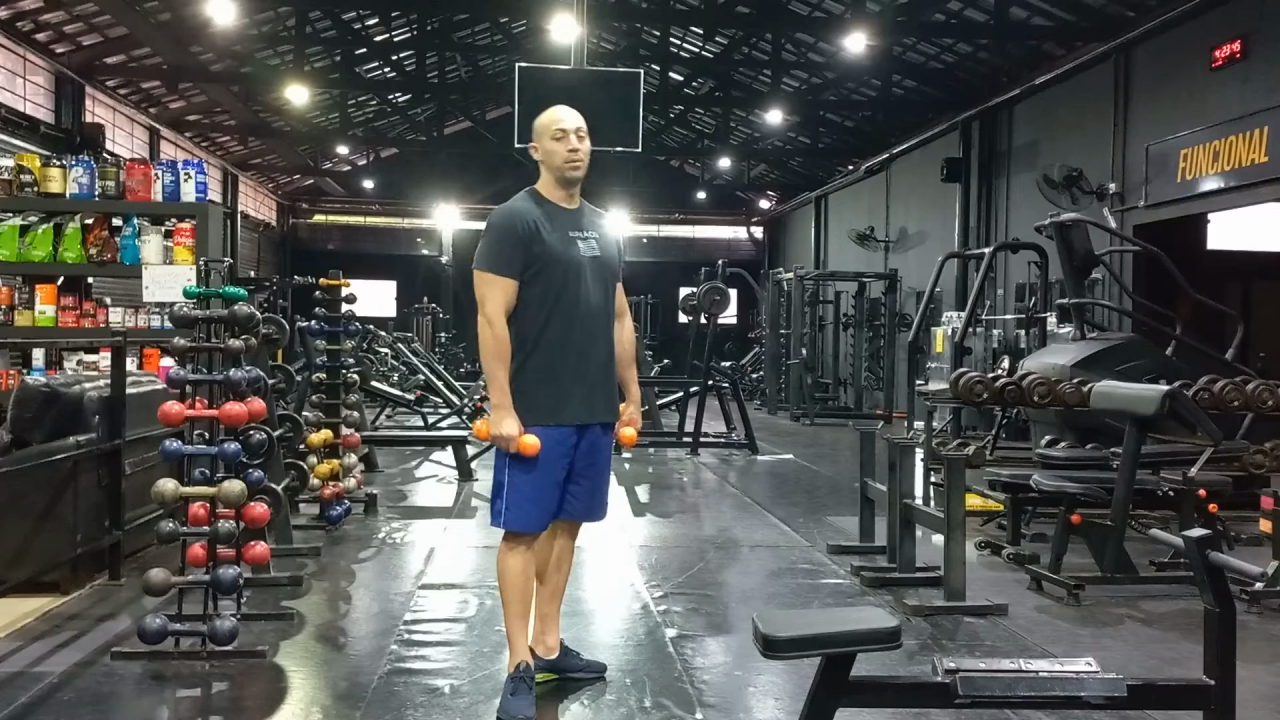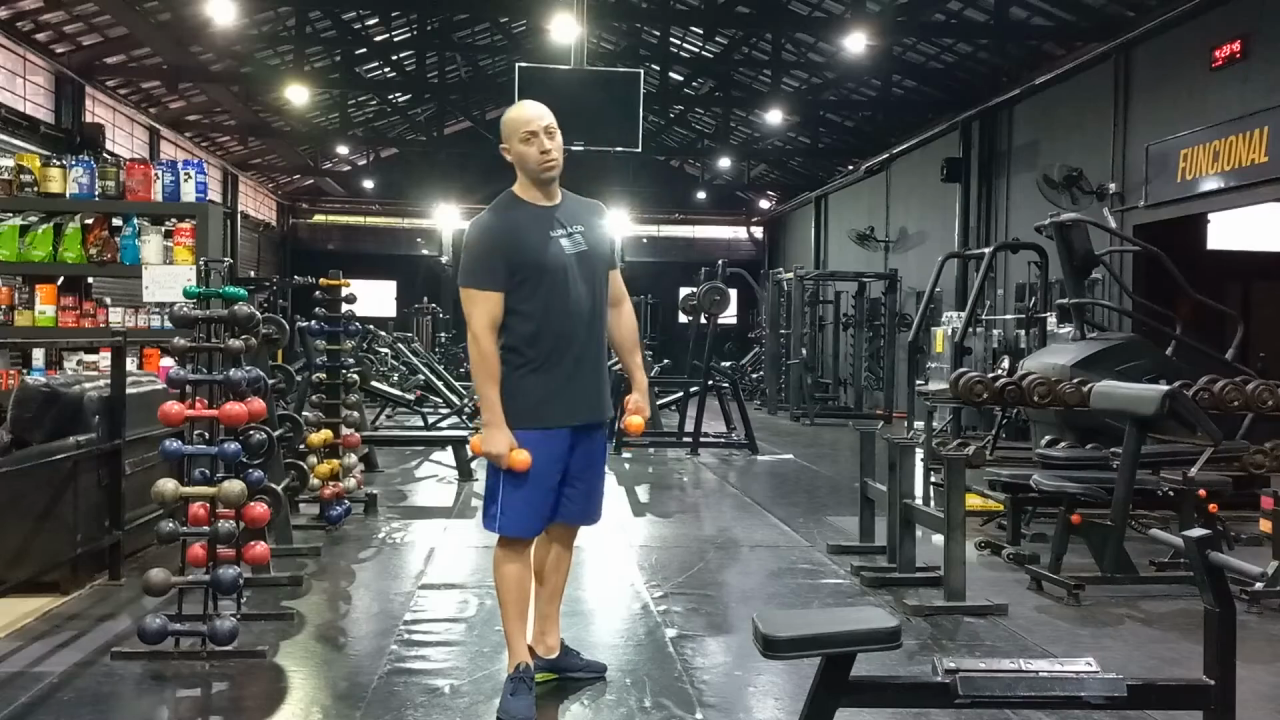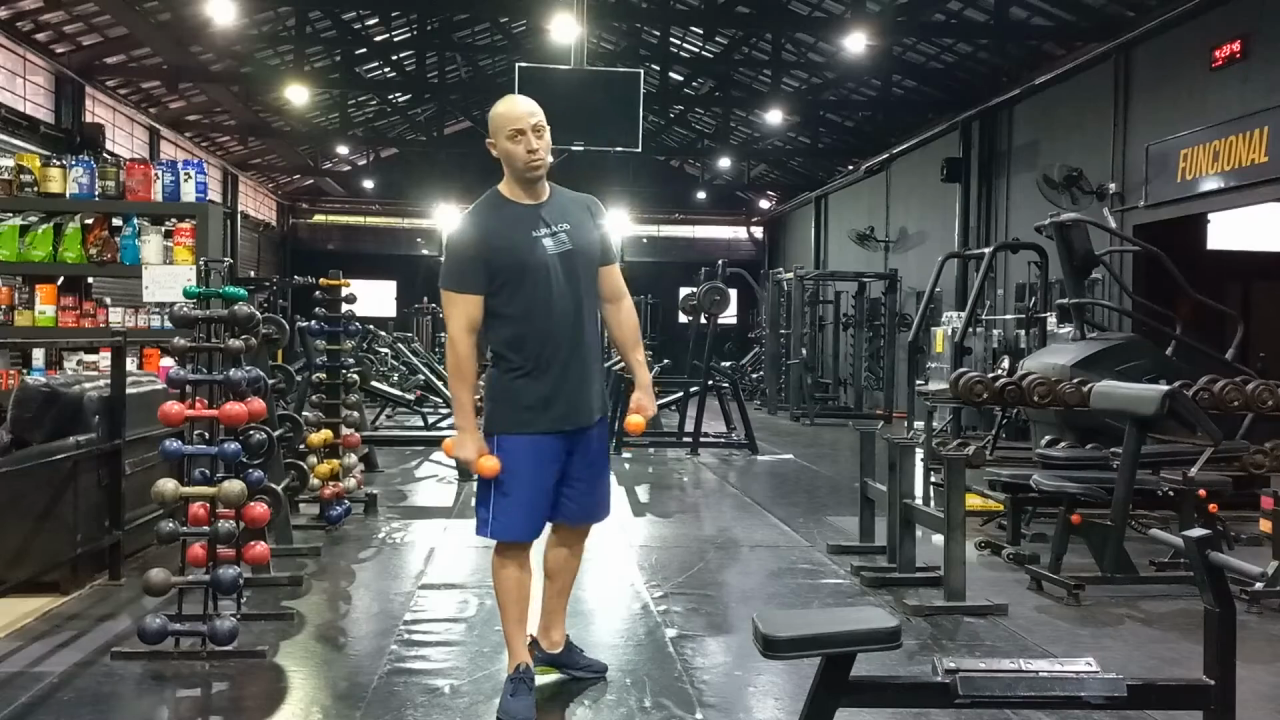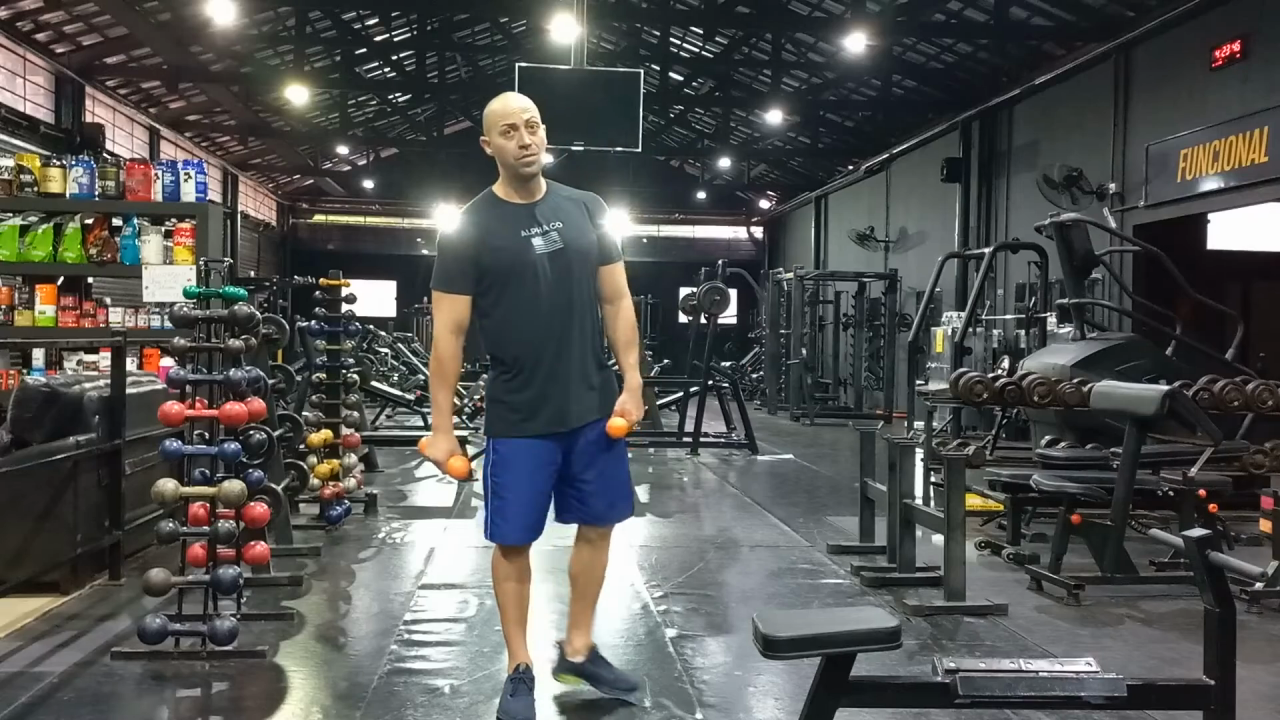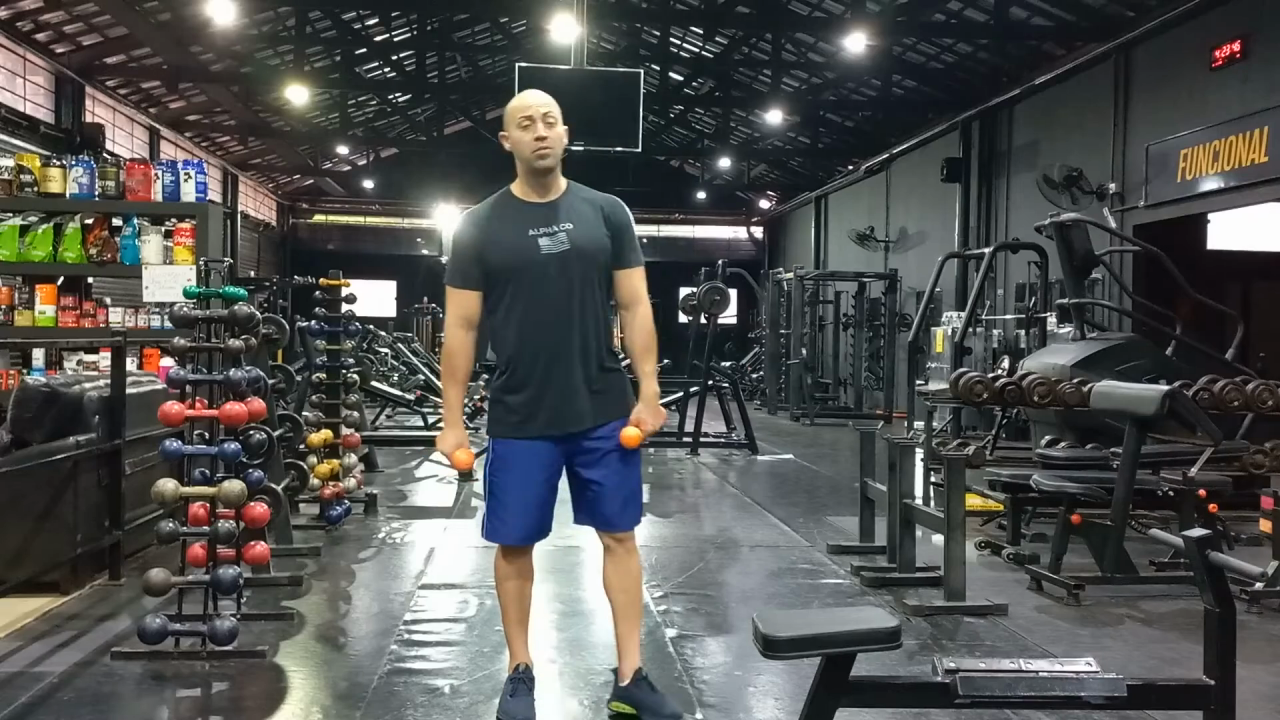
dt=0.3s
person 1, frame 1
left shoulder: (604, 228)
right shoulder: (514, 220)
left elbow: (619, 318)
right elbow: (492, 318)
left wrist: (631, 394)
right wrist: (502, 408)
left hip: (593, 409)
right hip: (537, 411)
left knee: (566, 524)
right knee: (522, 531)
left ankle: (549, 647)
right ankle: (520, 666)
person 1, frame 2
left shoulder: (592, 215)
right shoulder: (493, 228)
left elbow: (617, 305)
right elbow: (482, 330)
left wrist: (638, 381)
right wrist: (493, 422)
left hip: (590, 408)
right hip: (529, 414)
left knee: (564, 528)
right knee: (518, 535)
left ankle: (549, 646)
right ankle: (520, 669)
person 1, frame 3
left shoulder: (585, 210)
right shoulder: (477, 229)
left elbow: (615, 300)
right elbow: (461, 333)
left wrist: (641, 379)
right wrist: (467, 428)
left hip: (587, 408)
right hip: (521, 417)
left knee: (574, 525)
right knee: (514, 539)
left ankle: (552, 641)
right ankle: (520, 669)
person 1, frame 4
left shoulder: (586, 210)
right shoulder: (468, 231)
left elbow: (616, 301)
right elbow: (448, 332)
left wrist: (632, 383)
right wrist: (441, 426)
left hip: (592, 405)
right hip: (518, 417)
left knee: (597, 527)
right knee: (512, 542)
left ankle: (577, 651)
person 1, frame 5
left shoulder: (606, 213)
right shoulder: (480, 227)
left elbow: (635, 306)
right elbow: (461, 327)
left wrist: (648, 393)
right wrist: (452, 419)
left hip: (603, 410)
right hip: (522, 418)
left knee: (619, 534)
right knee: (515, 544)
